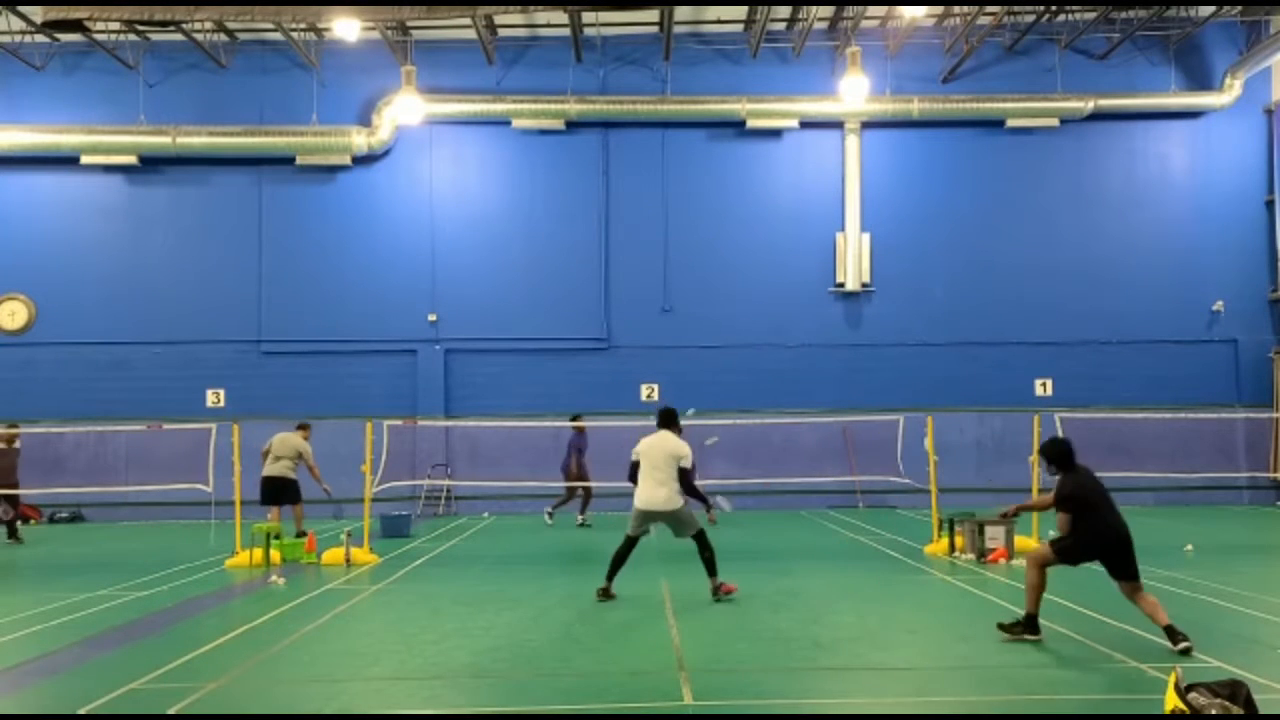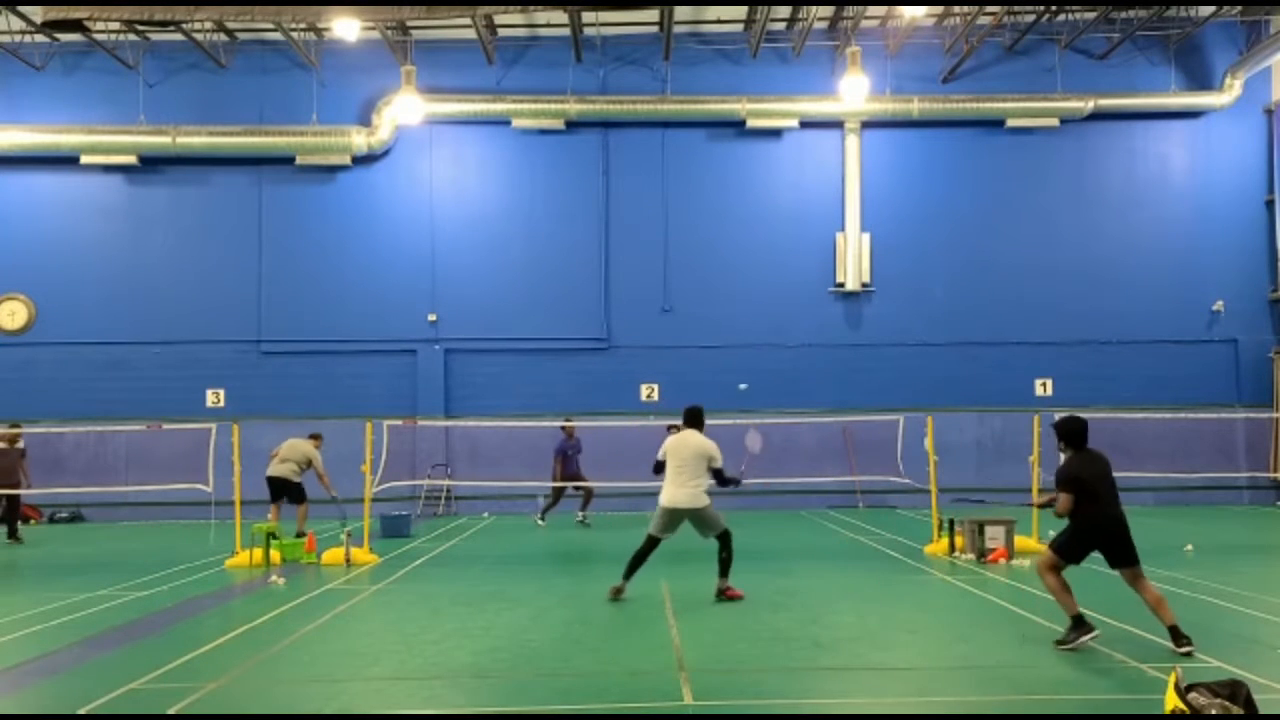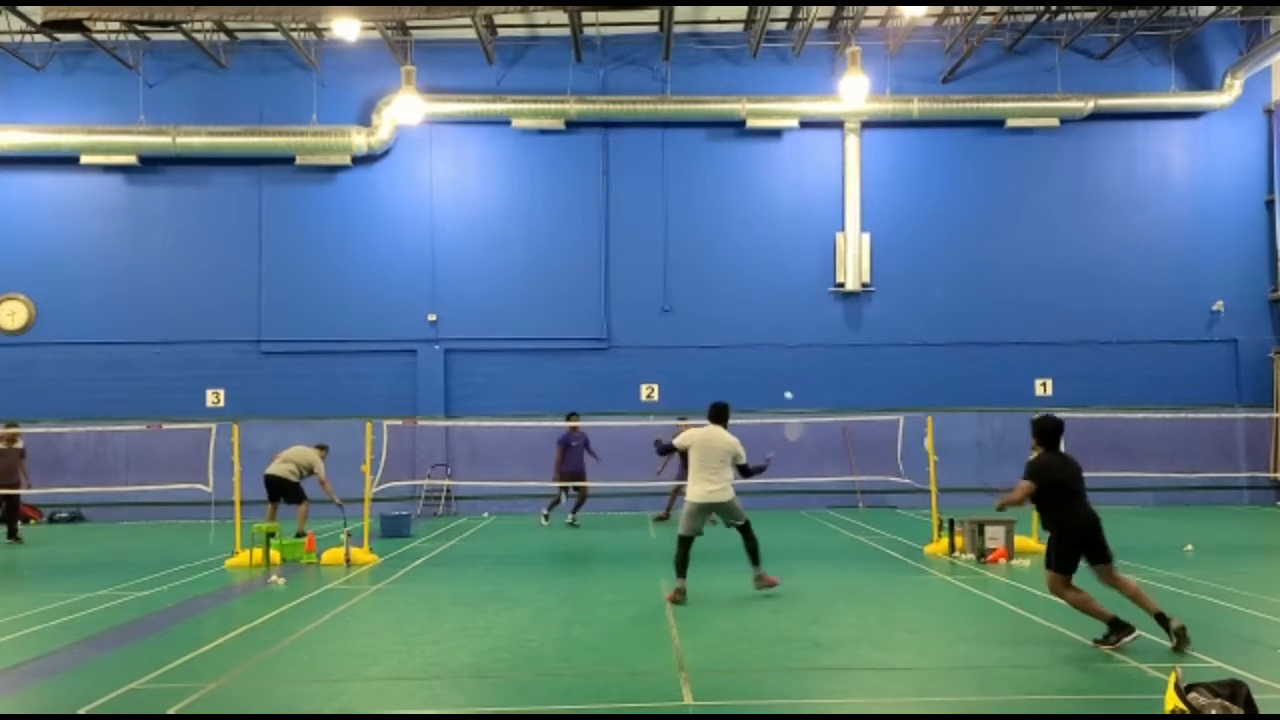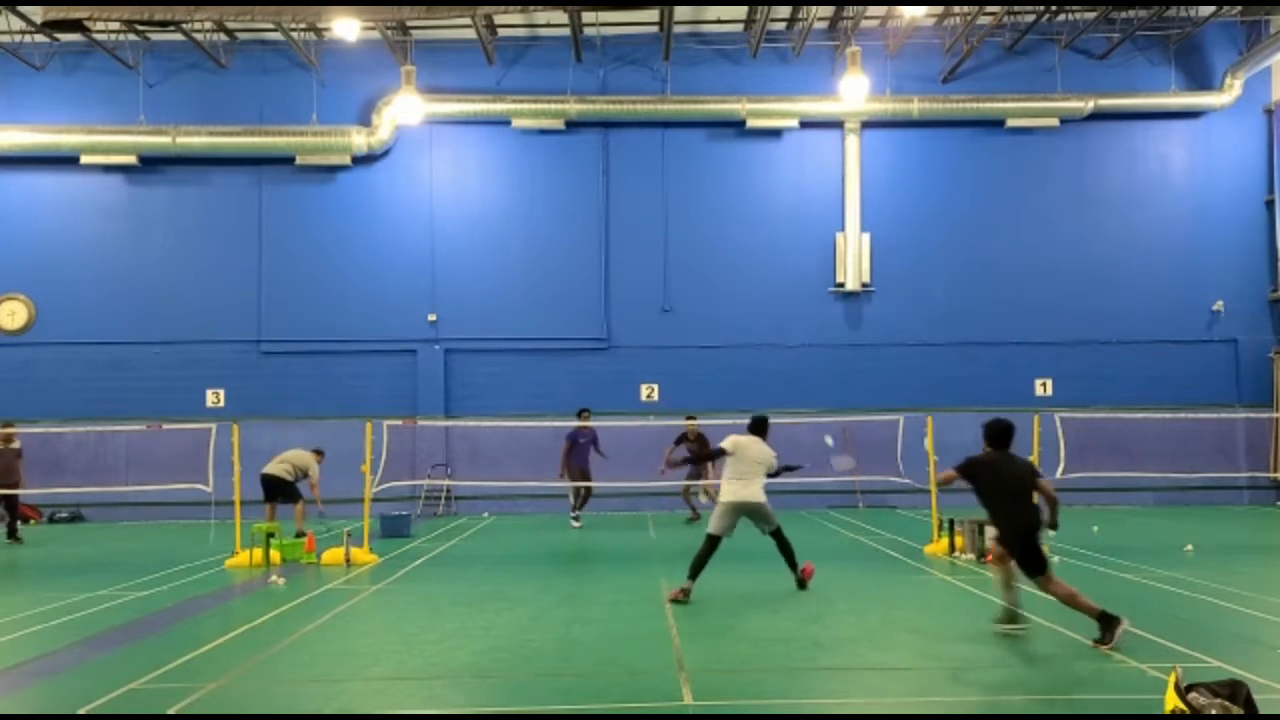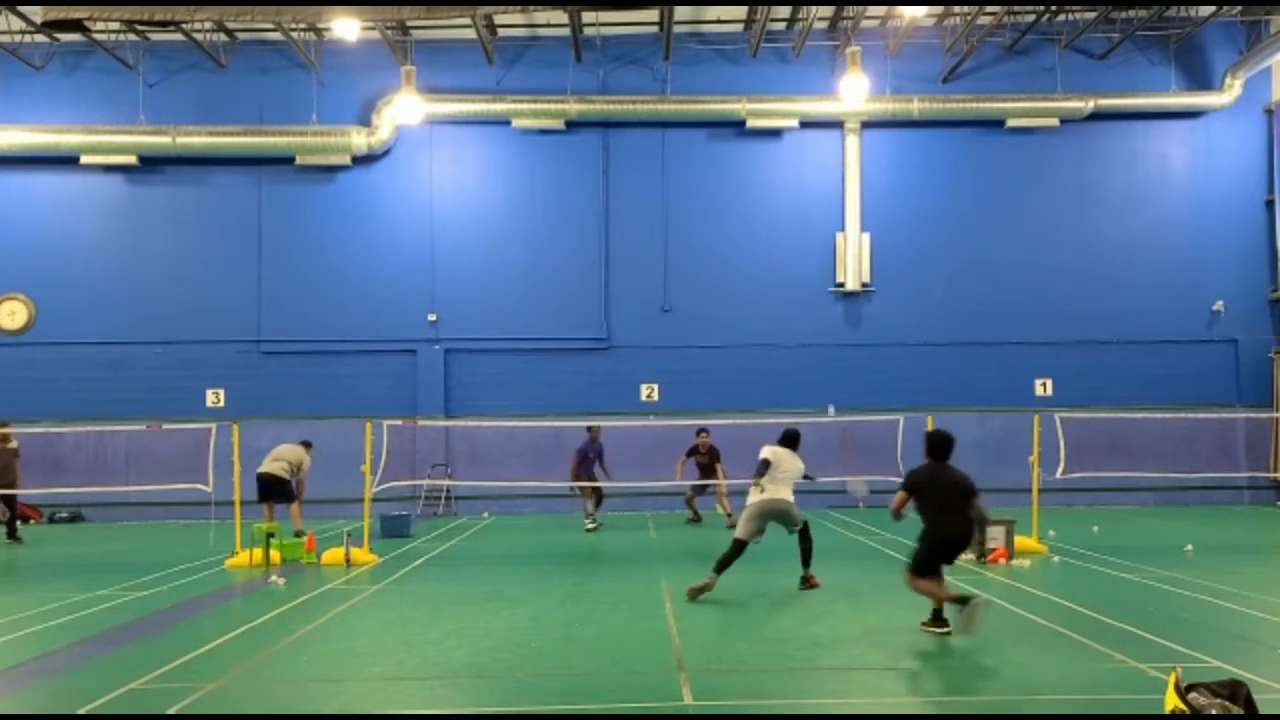
dt=0.2s
person 1, frame 1
left shoulder: (1067, 488)
right shoulder: (1081, 472)
left elbow: (1064, 530)
right elbow: (1052, 499)
right wrist: (1020, 507)
left hip: (1091, 538)
right hip: (1119, 535)
left knee: (1035, 559)
right knee: (1137, 592)
left ankle: (1030, 624)
right ankle: (1175, 635)
person 1, frame 2
left shoulder: (1067, 469)
right shoulder: (1099, 458)
left elbow: (1063, 509)
left wrist: (1055, 505)
right wrist: (1054, 497)
left hip: (1085, 528)
right hip: (1116, 524)
left knee: (1046, 567)
right knee: (1139, 581)
left ankle: (1079, 624)
right ankle: (1178, 636)
person 1, frame 3
left shoulder: (1037, 465)
right shoulder: (1069, 461)
left elbow: (1018, 498)
left wrist: (1003, 502)
left hip: (1067, 530)
right hip: (1090, 523)
left knee: (1058, 586)
right knee: (1112, 577)
left ankle: (1119, 627)
right ankle: (1167, 623)
person 1, frame 4
left shoulder: (977, 463)
right shoulder: (1025, 464)
left elbow: (942, 480)
right elbow: (1050, 494)
left wrist: (940, 479)
right wrist: (1053, 518)
left hip: (1015, 530)
right hip: (1028, 523)
left knee: (1045, 582)
right knee: (998, 553)
left ankle: (1108, 621)
right ankle: (1011, 612)
person 1, frame 5
left shoulder: (917, 474)
right shoulder: (962, 478)
left elbow: (895, 508)
right elbow: (980, 514)
left wrist: (898, 515)
right wrist: (977, 535)
left hip: (940, 535)
right hip: (962, 535)
left knee: (915, 580)
right knee: (930, 569)
left ankle: (963, 600)
right ankle: (938, 619)
person 2, frame 1
left shoulder: (643, 443)
right shoulder: (681, 447)
left elbow: (632, 476)
right elbow: (686, 484)
right wrist: (706, 502)
left hip: (643, 503)
right hip: (671, 504)
left knee: (628, 543)
right knee: (701, 539)
left ankle: (606, 587)
right ankle: (716, 586)
person 2, frame 2
left shoulder: (669, 441)
right shoulder: (710, 446)
left elbow: (656, 469)
right elbow: (721, 480)
right wrist: (735, 481)
left hip: (669, 501)
right hip: (696, 502)
left knee: (649, 545)
right knee: (725, 538)
left ankle: (621, 586)
right ankle: (723, 587)
person 2, frame 3
left shoulder: (692, 434)
right shoulder: (733, 442)
left elbow: (663, 451)
right elbow: (746, 473)
left wrist: (658, 443)
right wrist: (763, 466)
left hip: (696, 497)
right hip: (723, 497)
left knee: (684, 543)
right knee: (746, 530)
left ankle: (680, 588)
right ankle: (759, 576)
person 2, frame 4
left shoulder: (735, 440)
right shoulder: (770, 454)
left elbow: (712, 454)
right elbow: (771, 473)
left wrist: (680, 461)
right wrist: (788, 468)
left hip: (729, 500)
right hip: (756, 500)
left knee: (709, 544)
right knee: (778, 535)
left ankle: (686, 589)
right ankle: (799, 576)
person 2, frame 5
left shoulder: (770, 450)
right shoulder: (799, 464)
left elbow: (764, 464)
left wrist: (757, 477)
right wrist: (807, 477)
left hip: (758, 503)
right hip: (785, 503)
left knee: (736, 548)
right knee: (804, 531)
left ankle: (710, 581)
right ankle: (807, 577)
